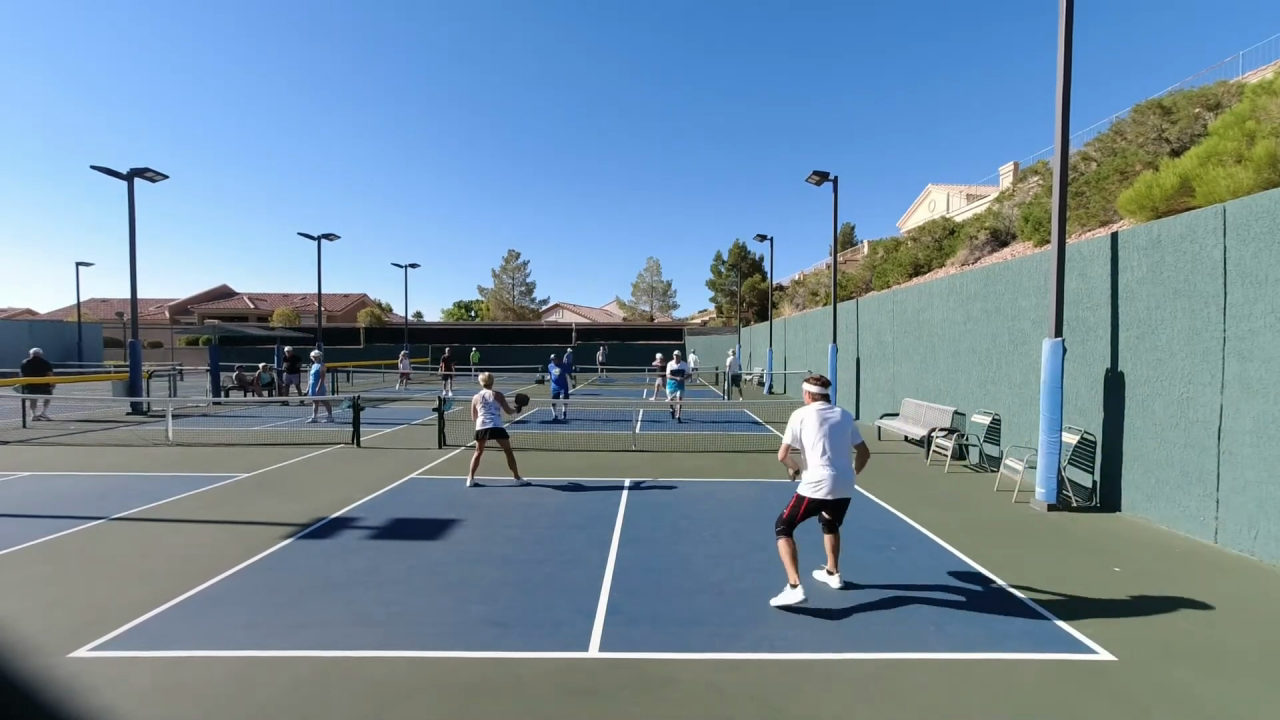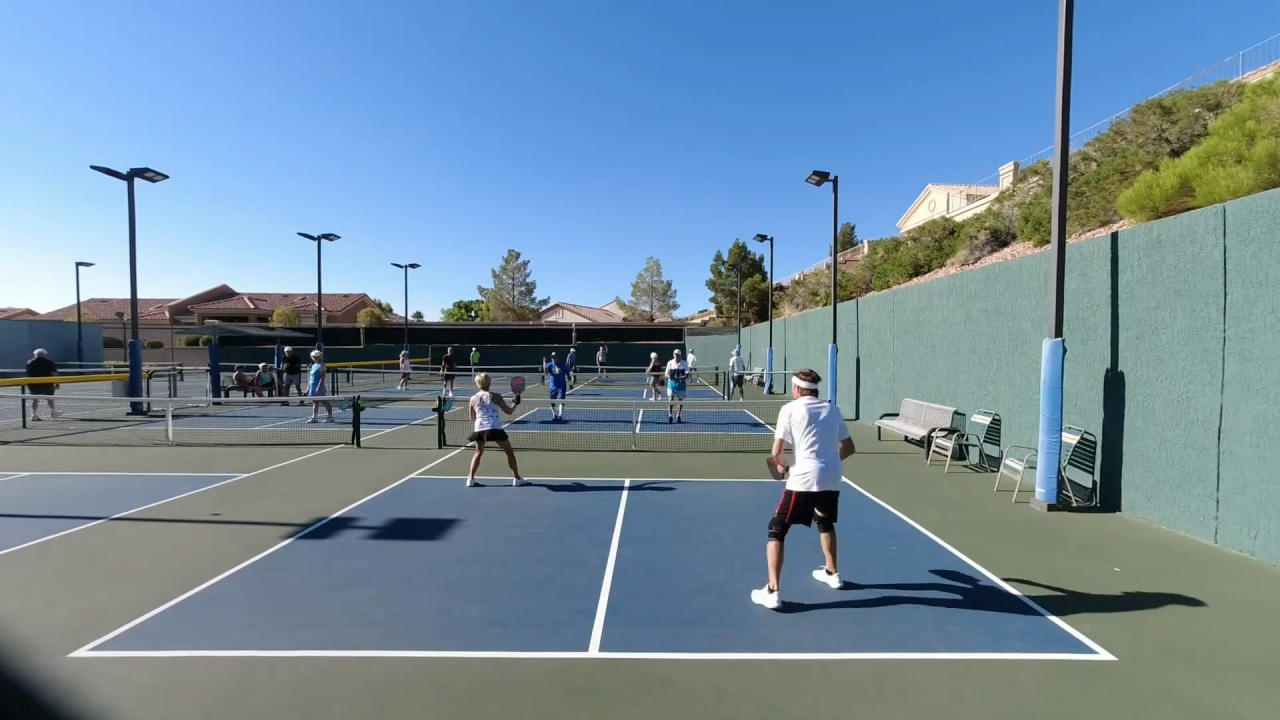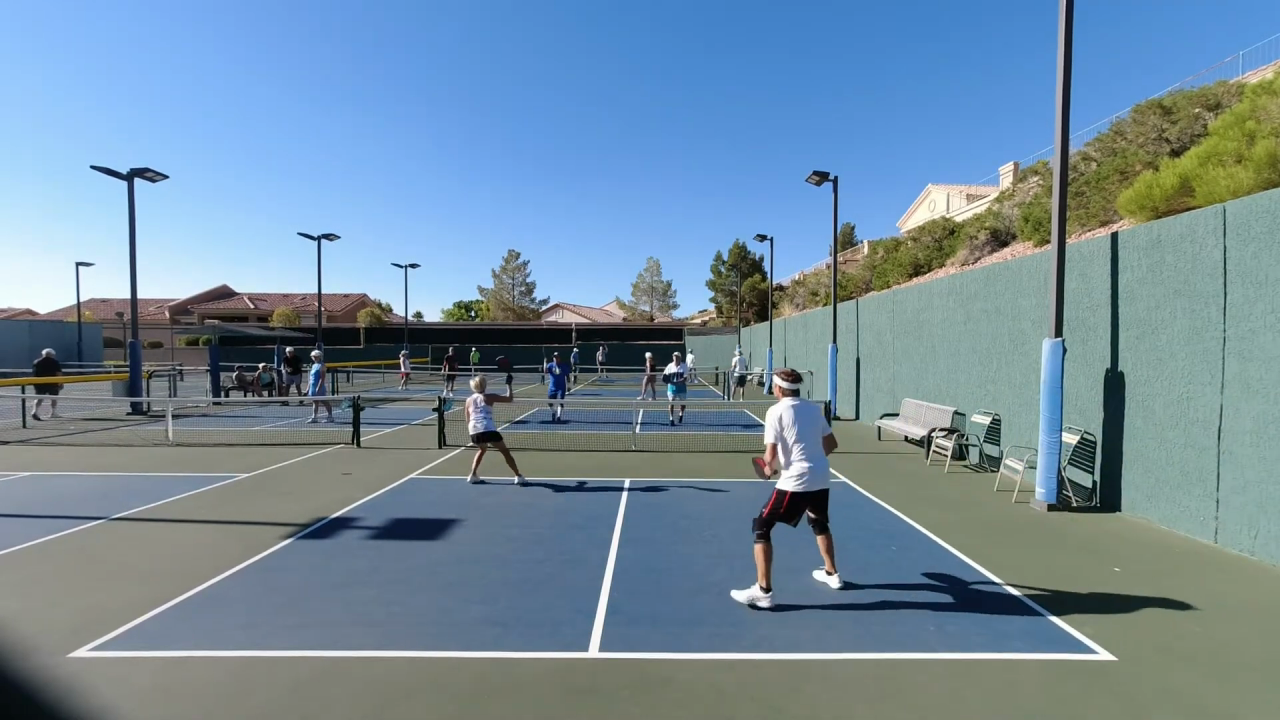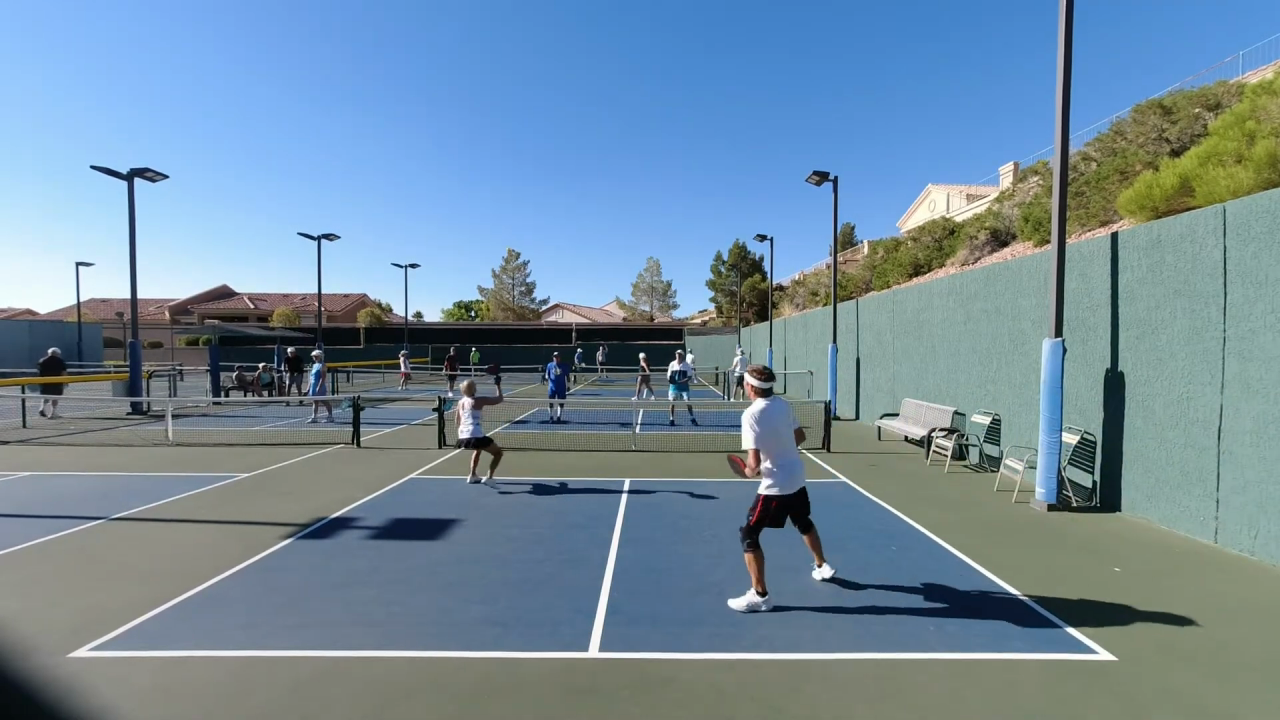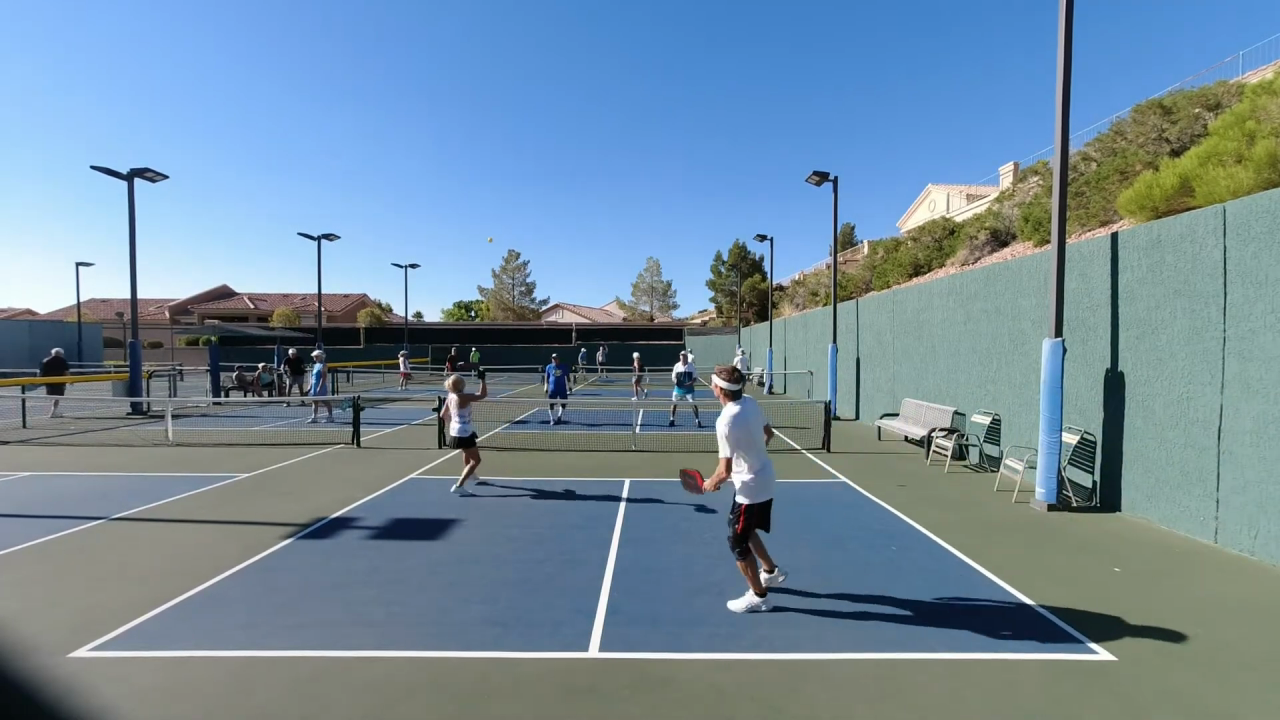
dt=0.2s
person 1, frame 1
left shoulder: (800, 415)
right shoulder: (844, 415)
left elbow: (783, 456)
right elbow: (863, 453)
left wrist: (795, 467)
left hip: (816, 485)
right hip: (844, 486)
left knee: (783, 528)
right knee: (830, 522)
left ankle: (794, 587)
right ankle: (832, 572)
person 1, frame 2
left shoulder: (789, 409)
right shoulder: (833, 410)
left elbow: (777, 452)
right elbow: (849, 448)
left wrist: (784, 467)
left hip: (803, 480)
right hip: (831, 479)
left knee: (776, 529)
right knee: (825, 522)
left ankle: (772, 591)
right ankle: (831, 572)
person 1, frame 3
left shoulder: (777, 411)
right shoulder: (815, 408)
left elbow: (770, 457)
right elbow: (831, 444)
left wrist: (771, 468)
left hip: (795, 481)
right hip: (820, 479)
left knee: (761, 527)
right knee: (819, 523)
left ankle: (763, 591)
right ankle: (831, 573)
person 1, frame 4
left shoulder: (751, 415)
right shoulder: (782, 405)
left elbow: (754, 463)
right elbow: (799, 437)
left wrist: (749, 469)
left hip: (775, 484)
right hip: (796, 477)
left knee: (749, 535)
right knee: (802, 521)
left ankle: (760, 595)
right ankle: (822, 566)
person 1, frame 5
left shoulder: (727, 421)
right shoulder: (751, 404)
left elbow: (725, 471)
right elbow: (768, 433)
left wrist: (711, 483)
left hip: (751, 489)
right hip: (761, 480)
left knee: (737, 542)
right knee: (741, 532)
left ankle: (760, 597)
right ankle: (771, 571)
